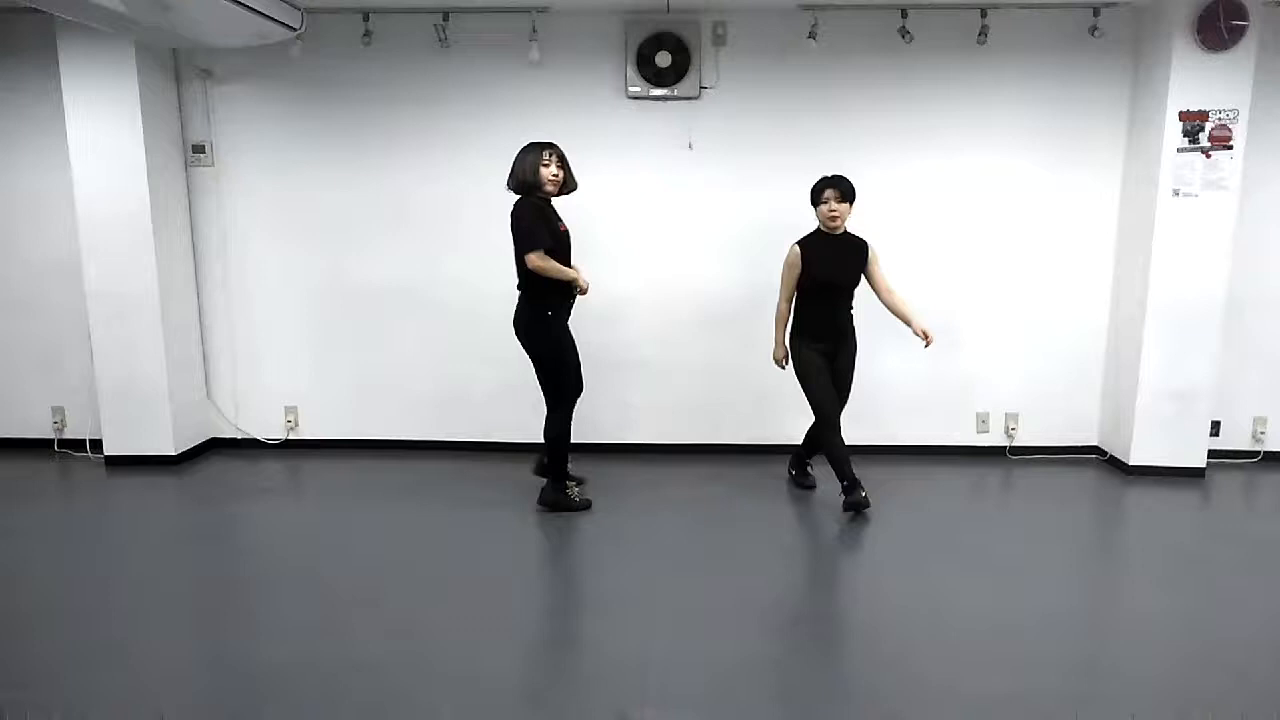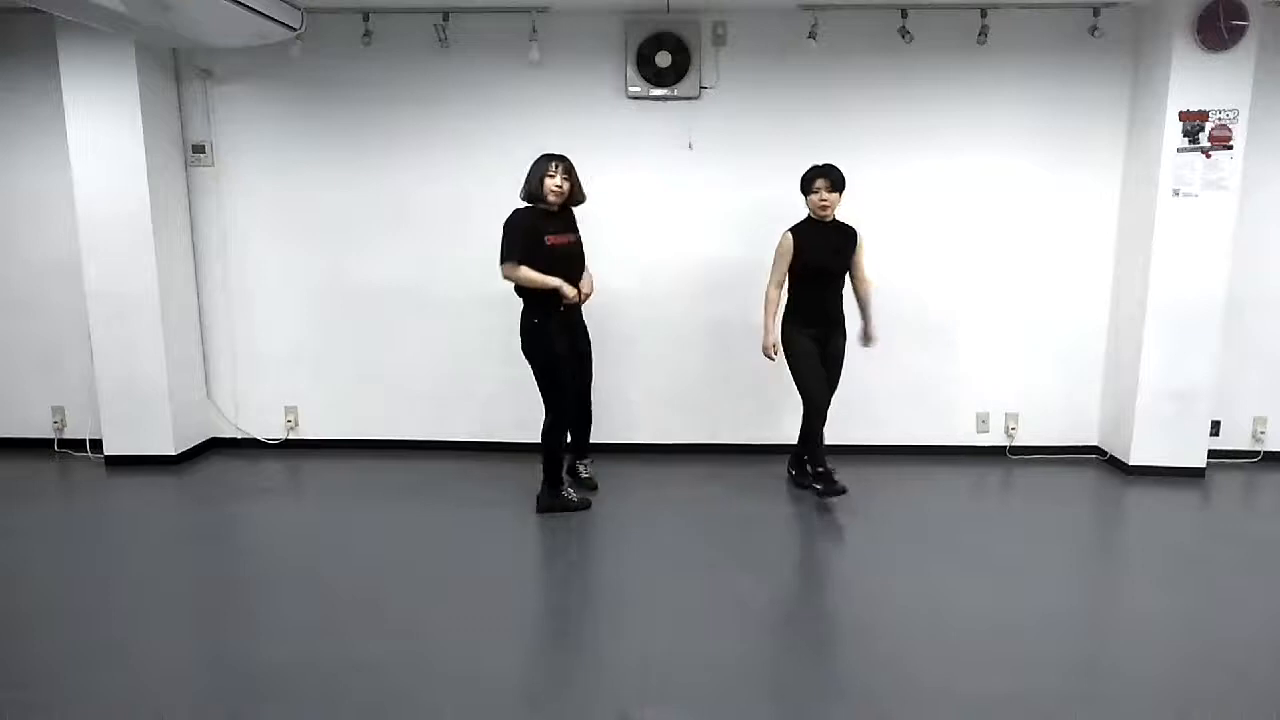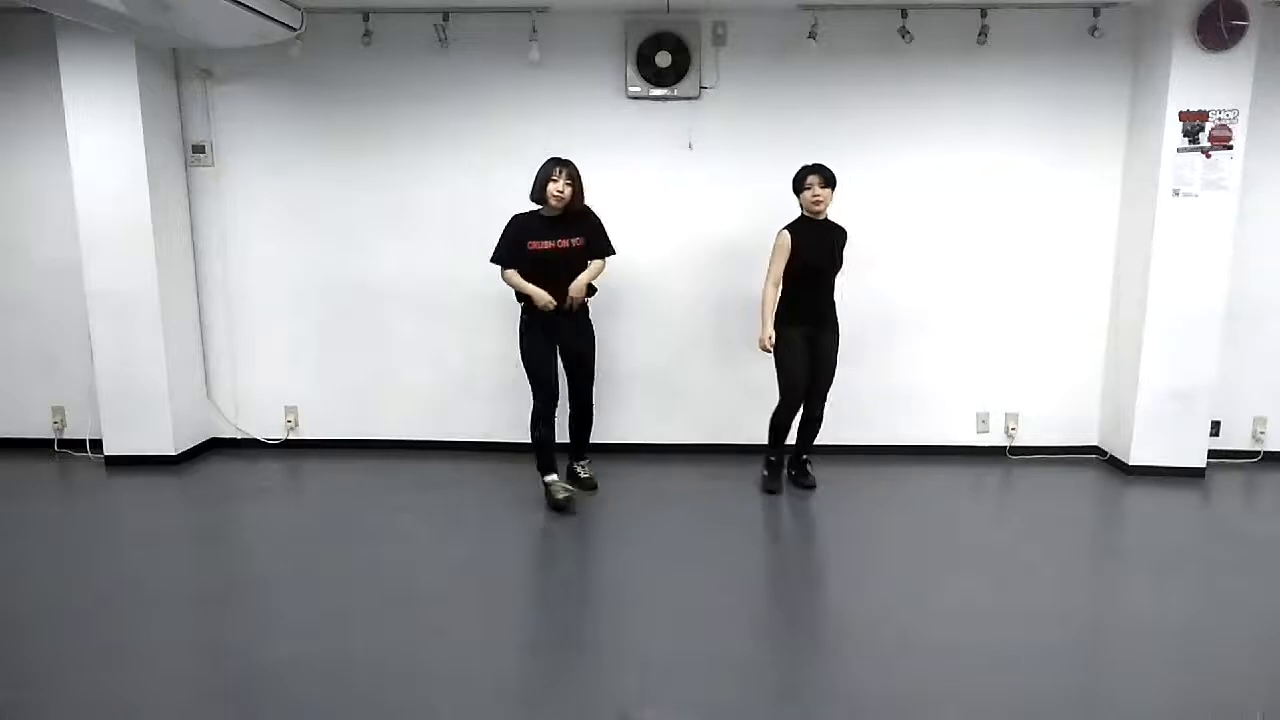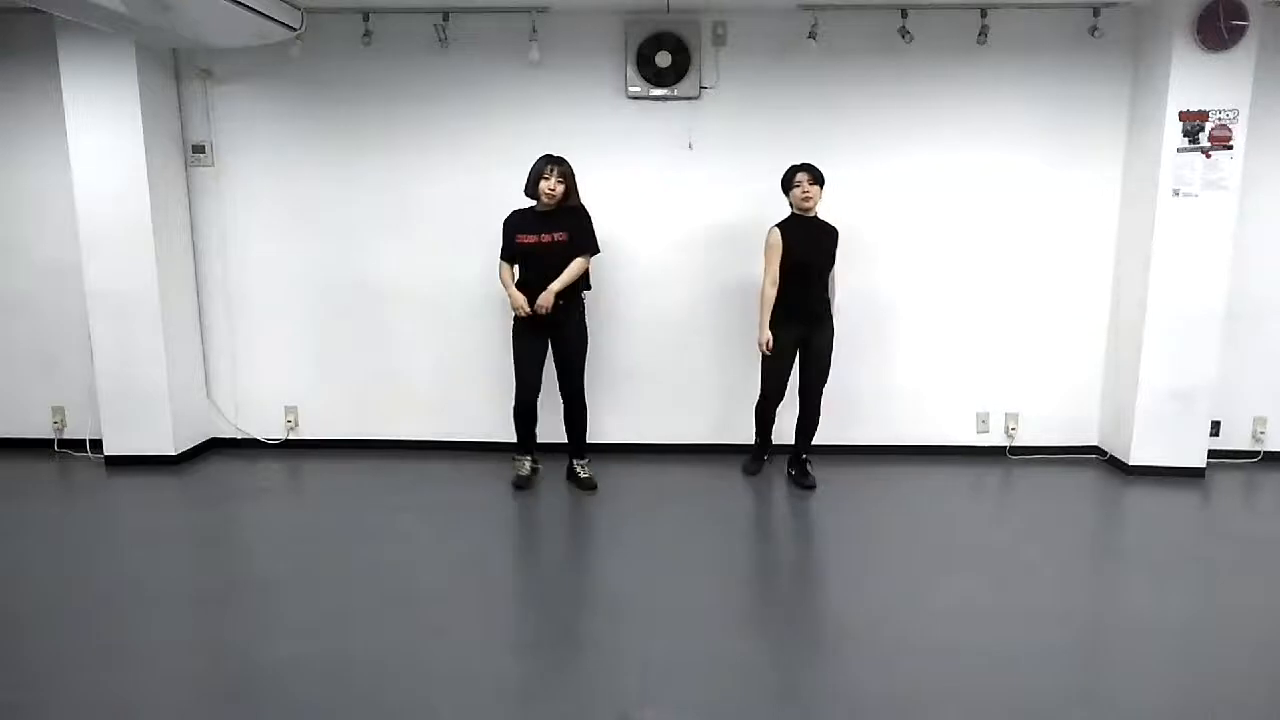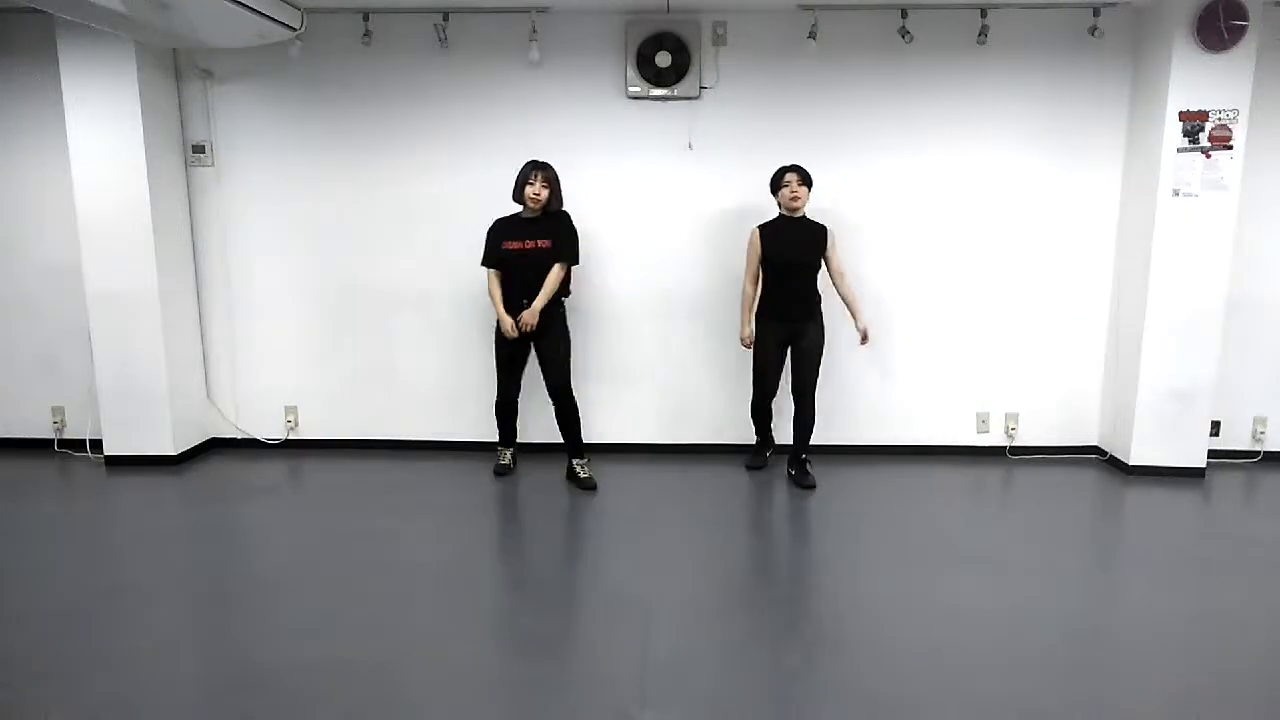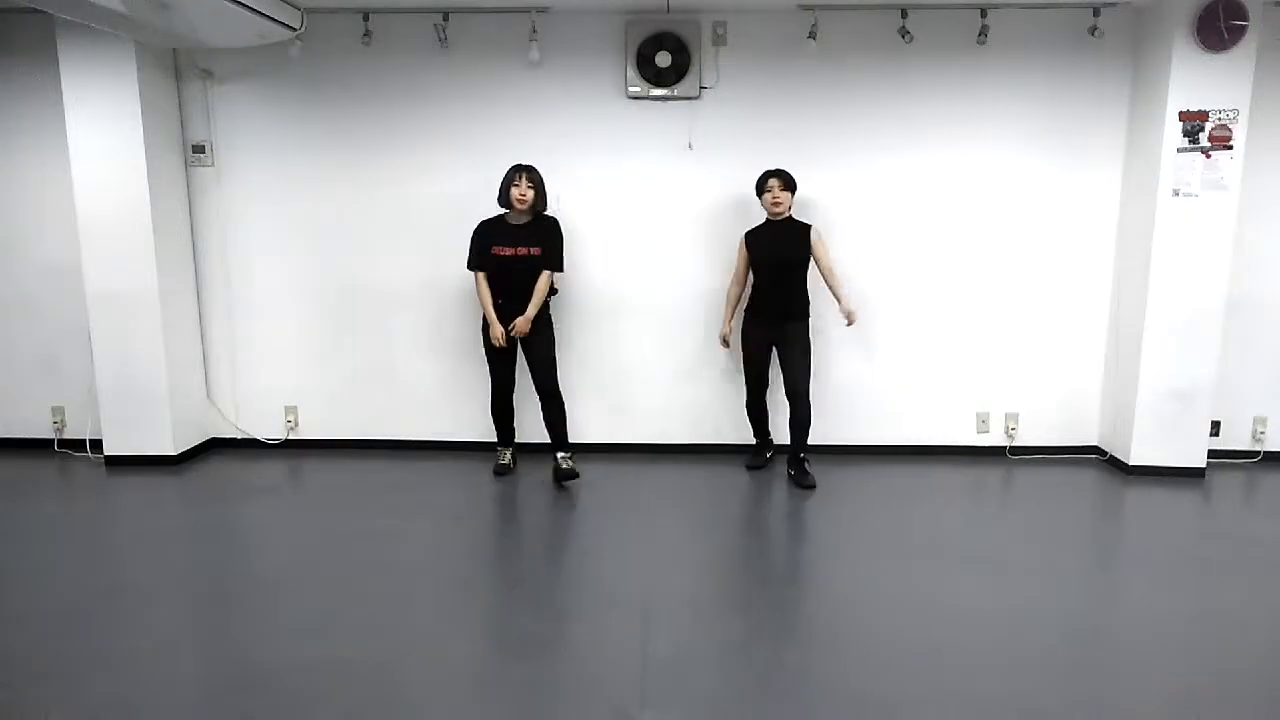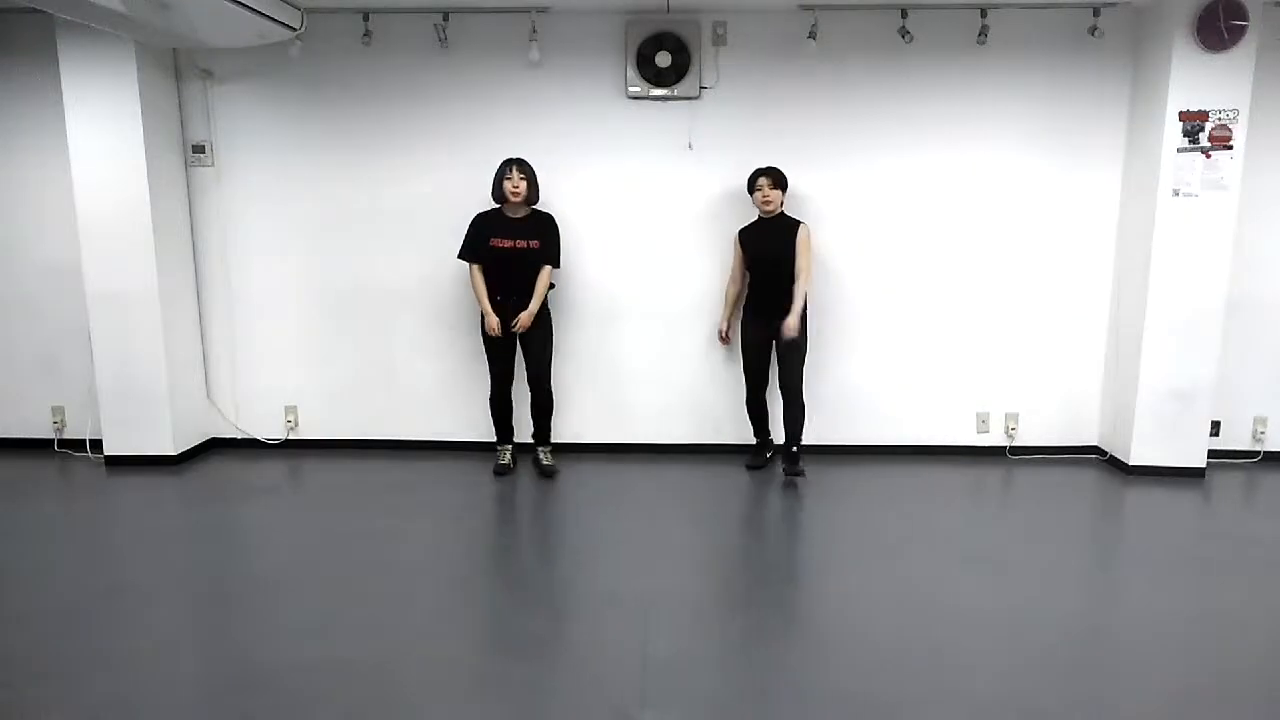
dt=0.2s
person 1, frame 1
left shoulder: (544, 207)
right shoulder: (528, 208)
right elbow: (534, 260)
left wrist: (573, 270)
right wrist: (574, 277)
left hip: (550, 314)
right hip: (540, 316)
left knee: (571, 388)
right knee: (561, 397)
left ankle: (550, 461)
right ankle: (557, 487)
person 1, frame 2
left shoulder: (566, 216)
right shoulder: (523, 219)
right elbow: (510, 269)
left wrist: (585, 278)
right wrist: (559, 285)
left hip: (572, 319)
right hip: (540, 322)
left knee: (581, 395)
right knee: (559, 404)
left ankle: (579, 462)
right ankle: (552, 490)
person 1, frame 3
left shoulder: (584, 219)
right shoulder: (521, 225)
left elbow: (600, 258)
right elbow: (506, 270)
left wrist: (582, 282)
right wrist: (529, 290)
left hip: (575, 319)
right hip: (535, 322)
left knee: (582, 396)
right knee: (546, 399)
left ankle: (578, 462)
right ankle: (550, 479)
person 1, frame 4
left shoulder: (576, 215)
right shoulder: (516, 220)
left elbow: (583, 259)
right elbow: (506, 264)
left wrist: (552, 290)
right wrist: (513, 294)
left hip: (568, 312)
right hip: (528, 315)
left knee: (572, 389)
right knee: (526, 388)
left ankle: (578, 461)
right ankle: (527, 458)
person 1, frame 5
left shoulder: (560, 222)
right shoulder: (502, 227)
left elbow: (560, 268)
right elbow: (493, 274)
left wrist: (536, 309)
right wrist: (501, 313)
left hip: (550, 316)
right hip: (511, 317)
left knee: (560, 389)
right knee: (507, 389)
left ankle: (577, 462)
right ankle: (506, 449)
person 1, frame 6
left shoulder: (548, 228)
right shoulder: (487, 230)
left elbow: (546, 275)
right elbow: (481, 278)
left wrist: (528, 317)
right wrist: (492, 321)
left hip: (536, 316)
right hip: (498, 318)
left knee: (547, 384)
right knee: (501, 387)
left ankle: (562, 456)
right ankle: (506, 449)
person 1, frame 7
left shoulder: (544, 223)
right shoulder: (484, 223)
left elbow: (546, 270)
right elbow: (475, 269)
left wrist: (531, 311)
right wrist: (488, 311)
left hip: (533, 312)
right hip: (497, 311)
left knee: (540, 381)
right knee: (500, 383)
left ankle: (543, 449)
right ankle: (505, 447)
person 2, frame 1
left shoulder: (861, 249)
right shoulder: (802, 250)
left elbow: (885, 292)
right elbow: (785, 299)
left wrist: (914, 324)
right wrist: (779, 341)
left hip: (843, 342)
right hip: (807, 343)
left knee: (831, 414)
right knee: (828, 413)
left ankle: (799, 461)
right ankle: (851, 487)
person 2, frame 2
left shoulder: (850, 236)
right shoulder: (794, 237)
left elbow: (859, 283)
right elbow: (775, 286)
left wrist: (867, 322)
right wrist: (769, 332)
left hip: (834, 329)
right hip: (799, 329)
left knee: (822, 401)
right knee: (815, 399)
left ankle: (799, 462)
right ankle: (820, 472)
person 2, frame 3
left shoulder: (839, 234)
right shoulder: (789, 235)
right elbow: (773, 283)
right wrist: (766, 327)
left hip: (827, 327)
right hip: (792, 327)
left knee: (816, 399)
right knee: (792, 399)
left ankle: (800, 462)
right ankle: (773, 464)
person 2, frame 4
left shoulder: (830, 233)
right shoulder: (779, 232)
right elbow: (769, 283)
left wrist: (830, 322)
right wrist: (764, 328)
left hip: (819, 325)
right hip: (783, 326)
left knee: (812, 397)
right knee: (772, 394)
left ankle: (799, 462)
right ankle: (762, 447)
person 2, frame 5
left shoulder: (822, 233)
right shoulder: (762, 233)
left elbow: (839, 278)
right elbow: (751, 282)
left wrist: (858, 318)
right wrist: (746, 322)
left hip: (809, 323)
right hip: (771, 322)
left knee: (805, 394)
right knee: (763, 391)
left ankle: (798, 462)
right ankle: (764, 443)
person 2, frame 6
left shoulder: (807, 233)
right shoulder: (750, 238)
left elbow: (828, 271)
right elbow: (738, 282)
left wrist: (844, 303)
right wrist: (727, 321)
left hip: (795, 322)
right hip: (757, 322)
left knee: (798, 393)
right knee: (755, 391)
left ankle: (798, 462)
right ankle: (763, 445)
person 2, frame 7
left shoulder: (798, 230)
right shoulder: (744, 235)
left elbow: (802, 276)
right elbow: (736, 280)
left wrist: (795, 314)
right wrist: (725, 319)
left hip: (788, 318)
right hip: (755, 318)
left knee: (791, 386)
right knee: (755, 386)
left ankle: (793, 454)
right ankle: (763, 443)
